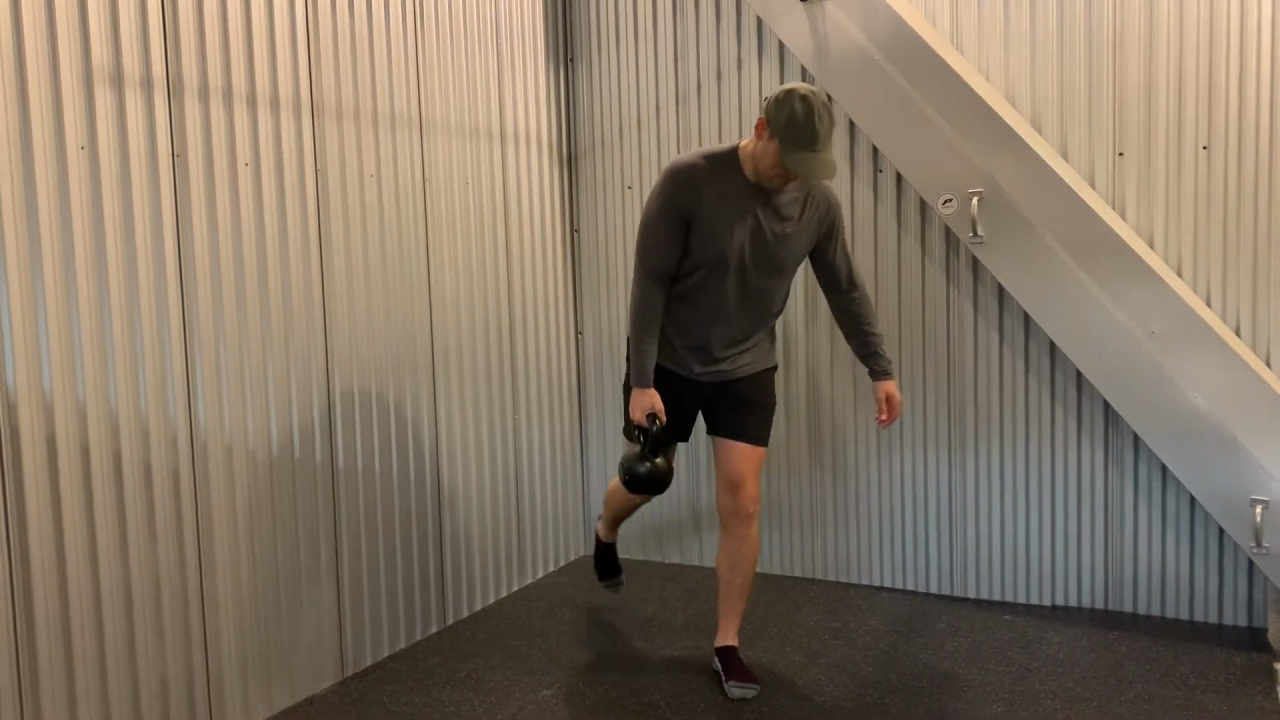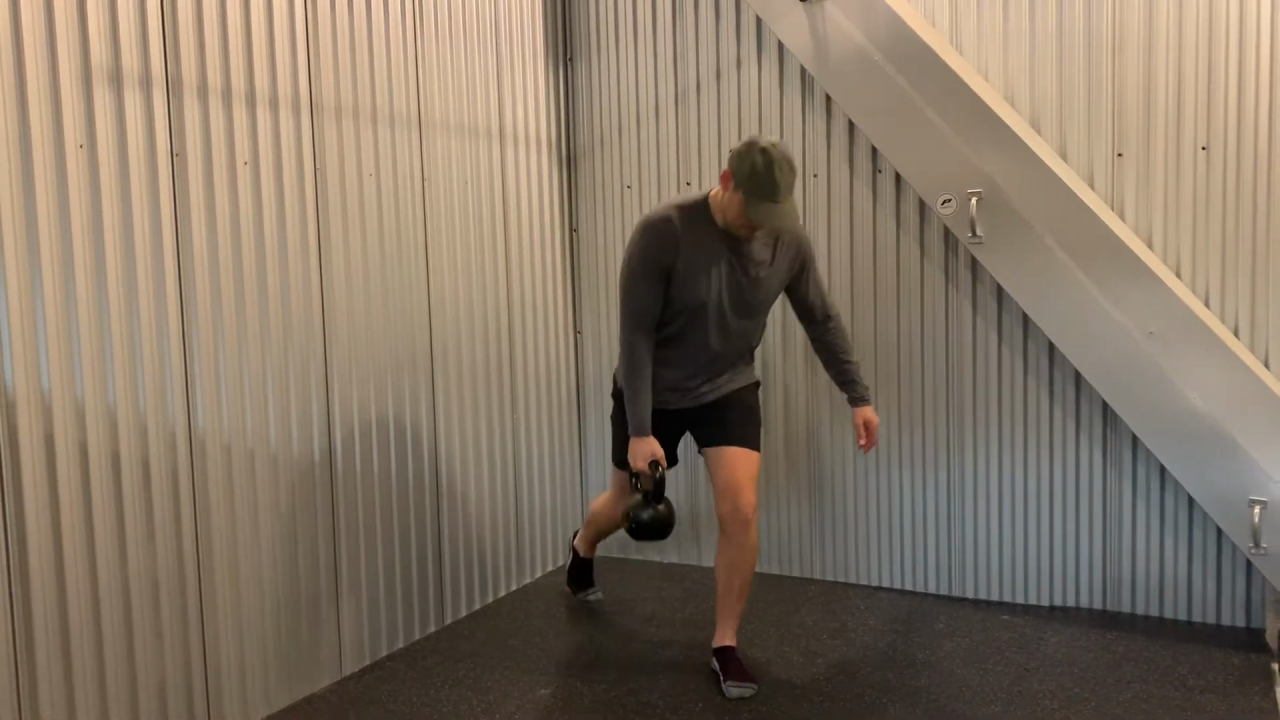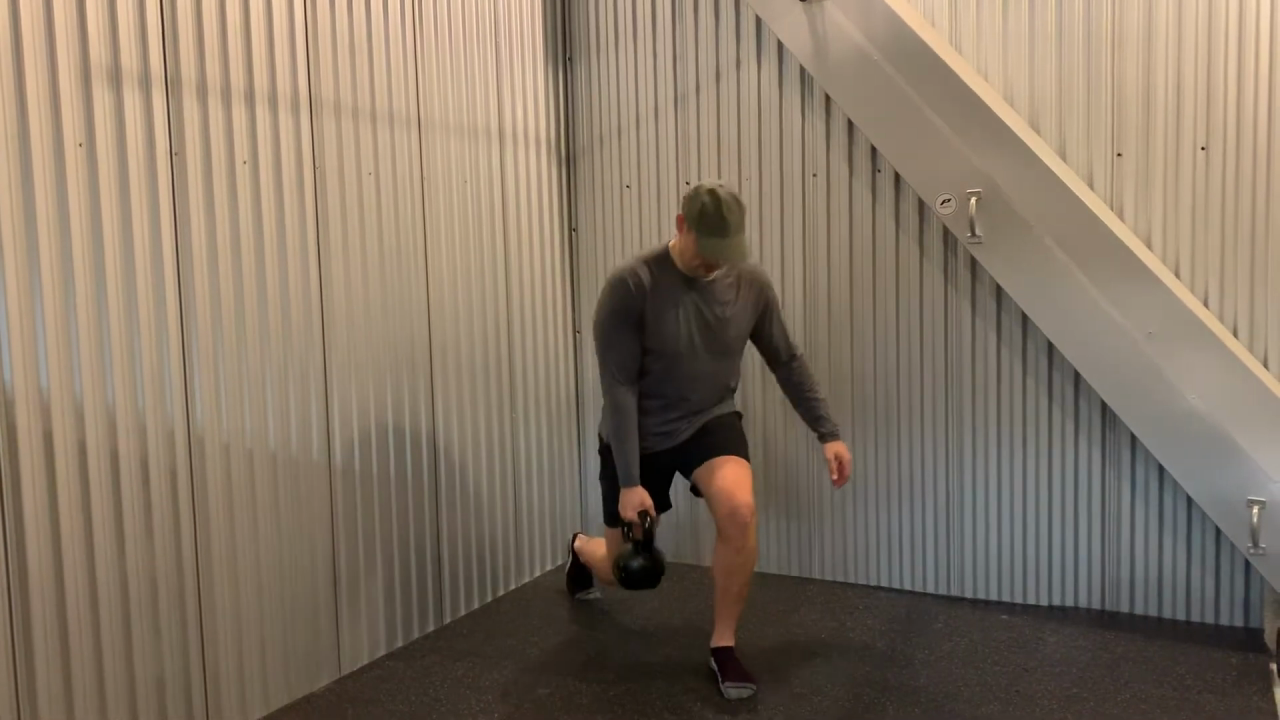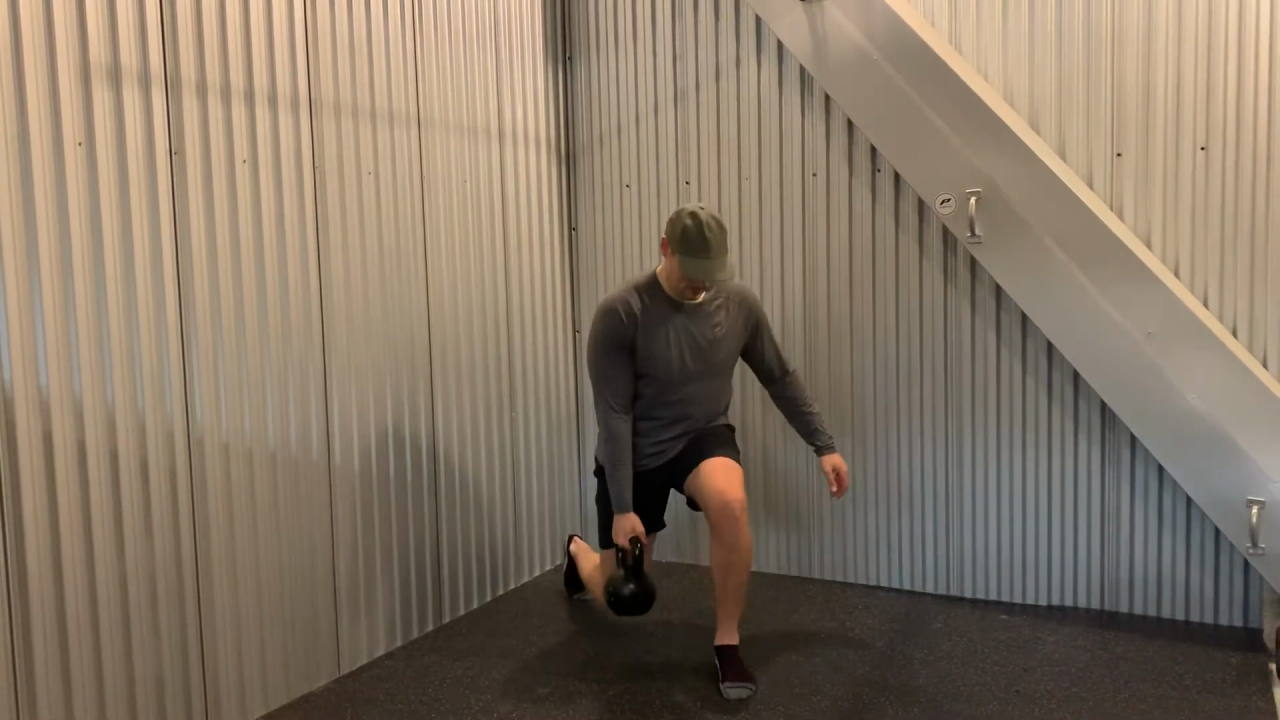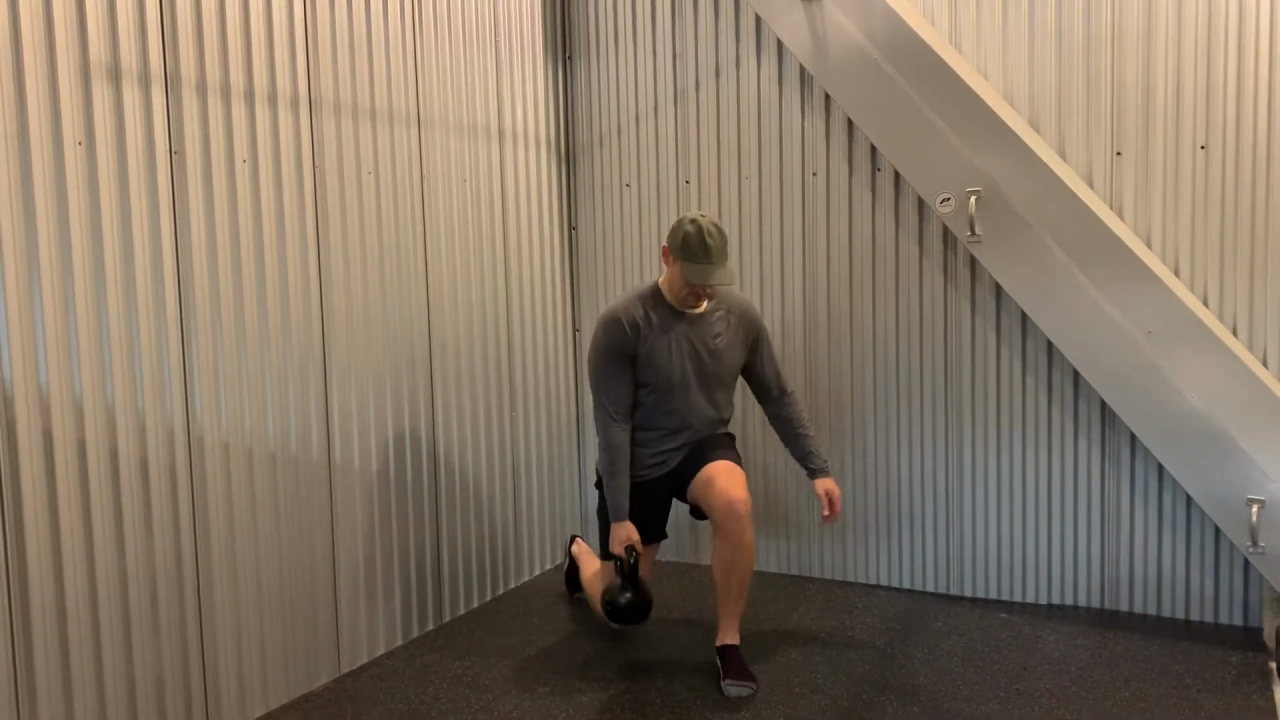
dt=0.3s
person 1, frame 1
left shoulder: (818, 202)
right shoulder: (688, 180)
left elbow: (845, 290)
right elbow: (650, 283)
left wrist: (880, 369)
right wrist: (641, 381)
left hip: (746, 367)
right hip: (669, 363)
left knee: (741, 502)
right knee: (645, 482)
left ankle: (727, 644)
right ankle: (606, 531)
person 1, frame 2
left shoulder: (789, 241)
right shoulder: (663, 231)
left elbow: (821, 321)
right elbow: (636, 336)
left wrist: (858, 396)
right wrist: (640, 430)
left hip: (729, 388)
right hip: (656, 391)
left knee: (741, 511)
right knee: (629, 502)
left ankle: (725, 644)
right ankle: (582, 546)
person 1, frame 3
left shoulder: (752, 283)
right shoulder: (631, 286)
left elbow: (787, 362)
right elbow: (619, 389)
left wrist: (828, 432)
right wrist: (629, 482)
left hip: (710, 422)
right hip: (641, 435)
left knee: (739, 511)
left ankle: (723, 645)
right ankle: (582, 549)
person 1, frame 4
left shoulder: (738, 304)
right shoulder: (620, 313)
left elbow: (779, 378)
right elbow: (612, 414)
left wrist: (824, 445)
right wrist: (622, 507)
left hip: (702, 437)
right hip: (637, 453)
left knee: (730, 504)
left ankle: (727, 643)
right ankle: (579, 551)
person 1, frame 5
left shoulder: (740, 316)
right shoulder: (623, 323)
left elbow: (777, 397)
right elbow: (612, 423)
left wrist: (818, 470)
right wrist: (618, 517)
left hip: (702, 447)
right hip: (638, 465)
left knee: (735, 504)
left ankle: (729, 642)
right ankle: (581, 552)
